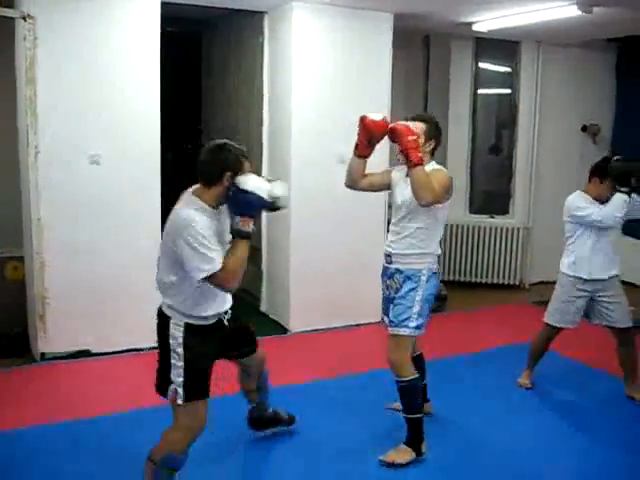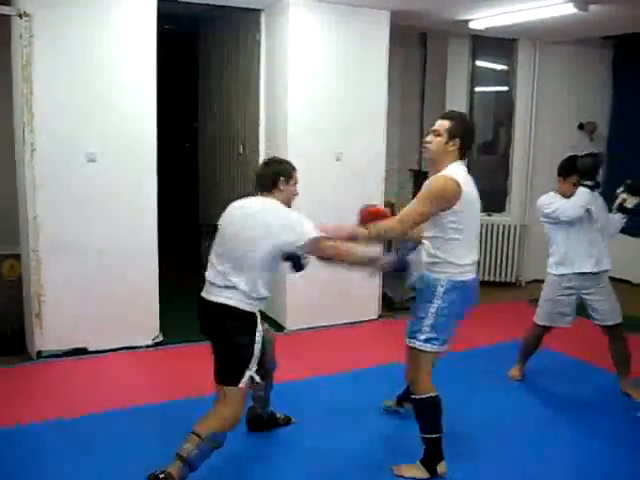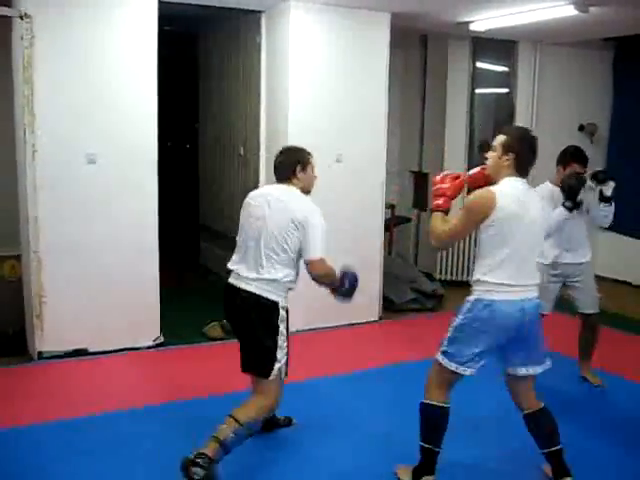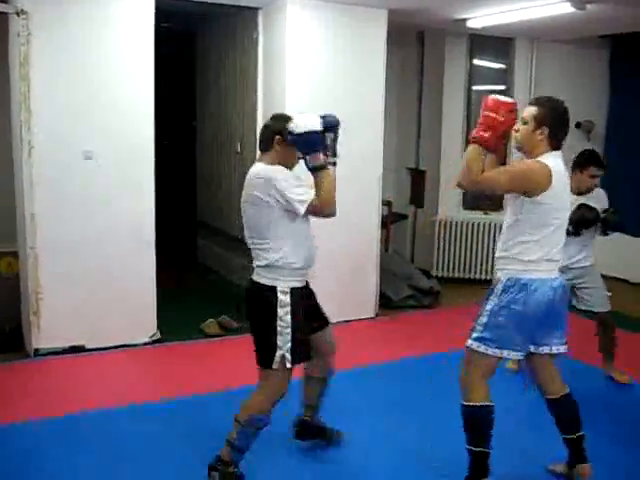
dt=0.3s
person 1, frame 1
left shoulder: (439, 176)
right shoulder: (397, 174)
left elbow: (425, 197)
right elbow: (355, 182)
left wrist: (411, 153)
right wrist: (364, 143)
left hip: (417, 274)
right hip: (394, 269)
left knee: (398, 355)
right knee: (406, 343)
left ankle: (415, 441)
right ankle: (420, 400)
person 1, frame 2
left shoulder: (446, 182)
right shoulder: (451, 178)
left elbow: (399, 228)
right elbow: (423, 227)
left wrist: (356, 233)
right wrist: (381, 218)
left hip: (446, 284)
right hip: (449, 279)
left knee: (418, 368)
right knee: (416, 351)
right ankle: (410, 399)
person 1, frame 3
left shoulder: (488, 197)
right shoulder: (536, 200)
left elbow: (441, 239)
left wrist: (440, 200)
left hip: (491, 307)
right hip: (528, 306)
left knee: (437, 383)
right knee: (525, 393)
person 1, frame 4
left shoulder: (536, 170)
right shoulder: (550, 168)
left elbow: (467, 180)
right elbow: (497, 178)
left wrist: (484, 133)
right wrist: (491, 137)
left hip: (519, 288)
right hip: (548, 286)
left knee: (473, 376)
right knee: (547, 376)
person 2, frame 1
left shoulder: (210, 195)
right shoulder: (191, 223)
right elbow: (229, 280)
left wrist: (258, 202)
right wrist: (245, 228)
left hip: (217, 314)
right hip: (187, 325)
left knee: (254, 362)
right knee: (191, 422)
left ankle: (260, 414)
person 2, frame 2
left shoulder: (237, 208)
right shoulder: (283, 219)
right elbow: (327, 249)
right wrist: (376, 260)
left hip: (214, 304)
right hip: (236, 314)
left knee: (266, 347)
right knee: (230, 407)
person 2, frame 3
left shoulder: (256, 197)
right shoulder: (307, 209)
right elbow: (317, 270)
right wrist: (341, 284)
left hip: (237, 292)
right hip: (264, 302)
left knee: (268, 361)
right knee: (267, 395)
left ankle: (264, 420)
person 2, frame 4
left shoulder: (265, 175)
right shoulder: (272, 177)
left elbow: (303, 201)
right elbow: (326, 208)
left wrist: (323, 152)
right wrist: (319, 156)
left hip: (290, 287)
right hip: (278, 291)
left knee: (325, 349)
right knee: (275, 384)
left ankle: (309, 421)
person 3, frame 1
left shoulder: (614, 199)
right shoulder: (575, 202)
right elbow: (607, 217)
left hip: (608, 279)
right hip: (575, 278)
right knee: (551, 328)
right ankle: (528, 370)
person 3, frame 2
left shoulder: (593, 198)
right shoulder: (547, 202)
left elbow: (608, 230)
right elbow: (572, 212)
right wrist: (587, 183)
left hip: (595, 276)
right hip: (562, 276)
left knee: (615, 329)
right knee: (541, 326)
right ankle: (520, 364)
person 3, frame 3
left shoulder: (588, 189)
right shoulder: (543, 192)
left elbow: (603, 221)
right elbow: (547, 226)
left wrist: (606, 194)
right wrist: (569, 202)
left hip: (580, 264)
right hip: (549, 264)
left knee: (591, 319)
left ankle: (584, 367)
person 3, frame 4
left shoulder: (600, 196)
left elbow: (600, 229)
left wrist: (607, 224)
right wrist: (569, 227)
left hip: (584, 267)
left knee: (606, 319)
left ankle: (609, 367)
